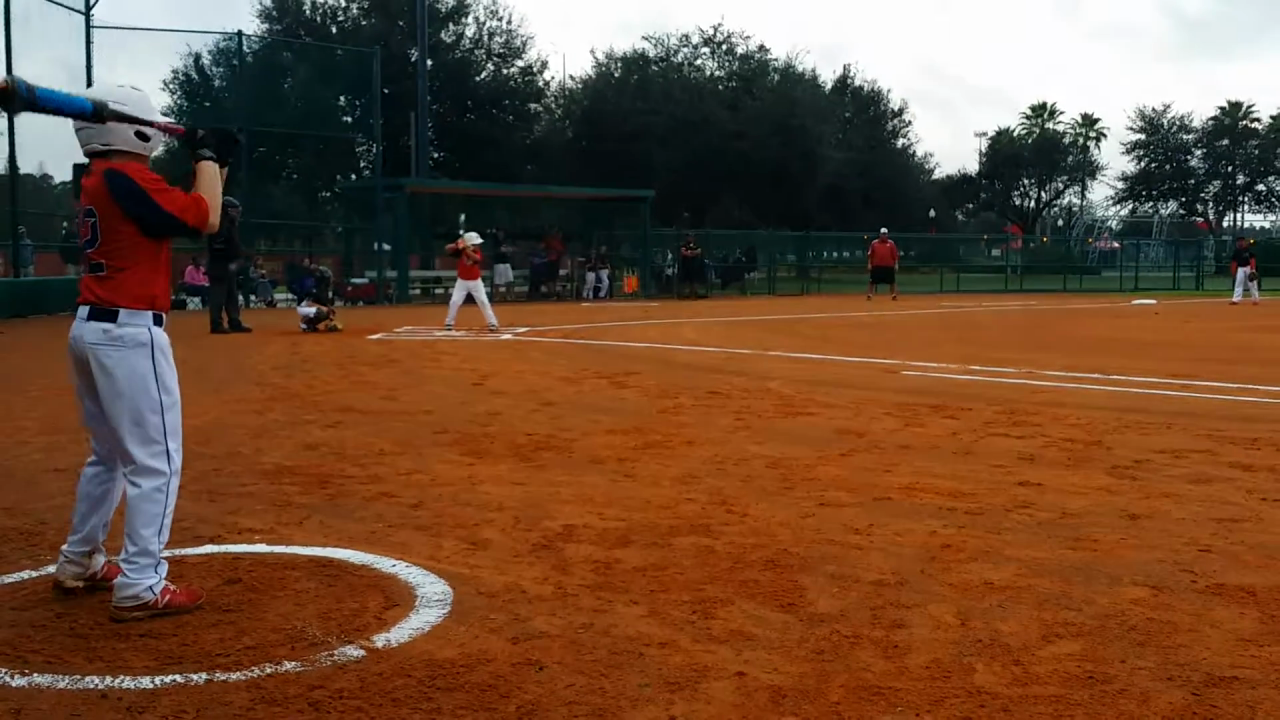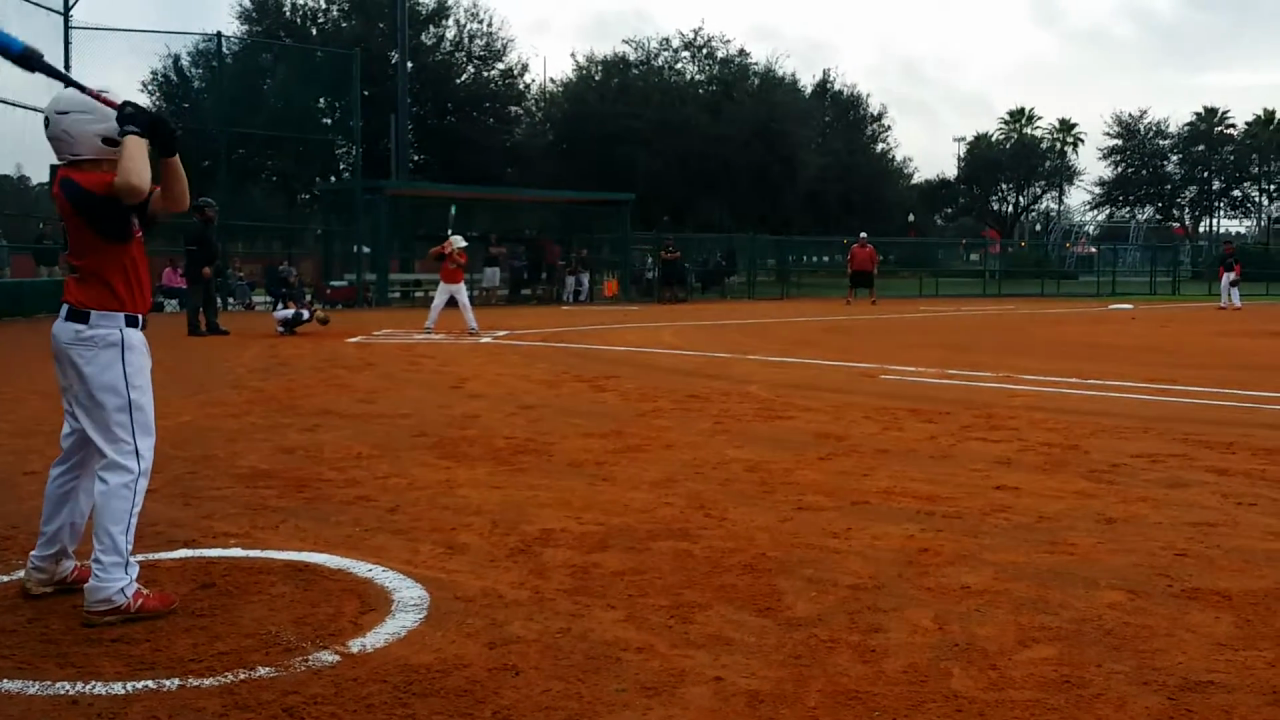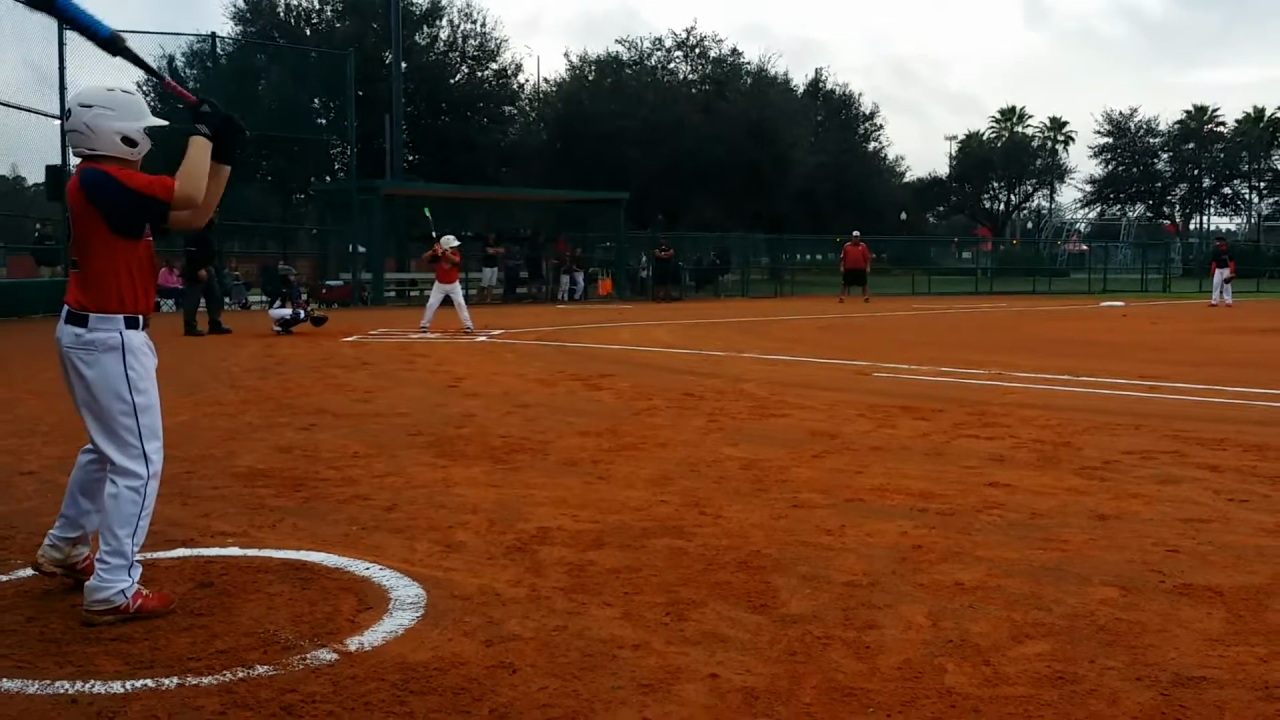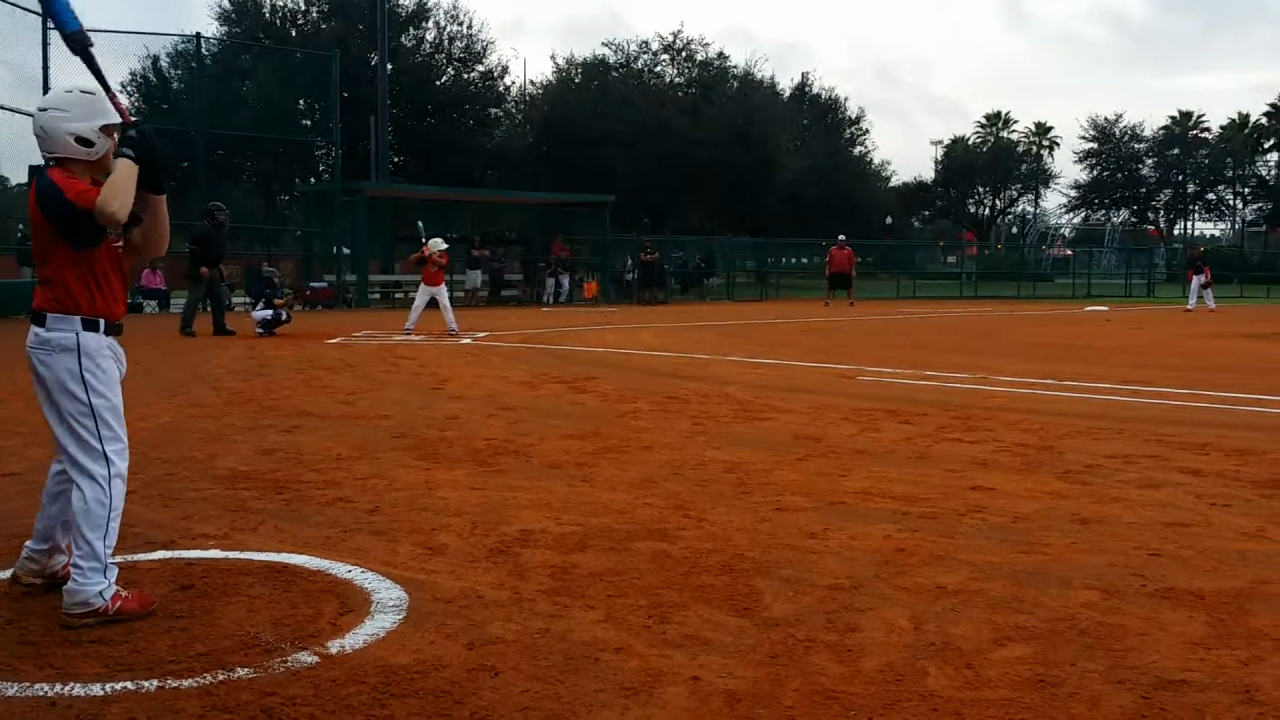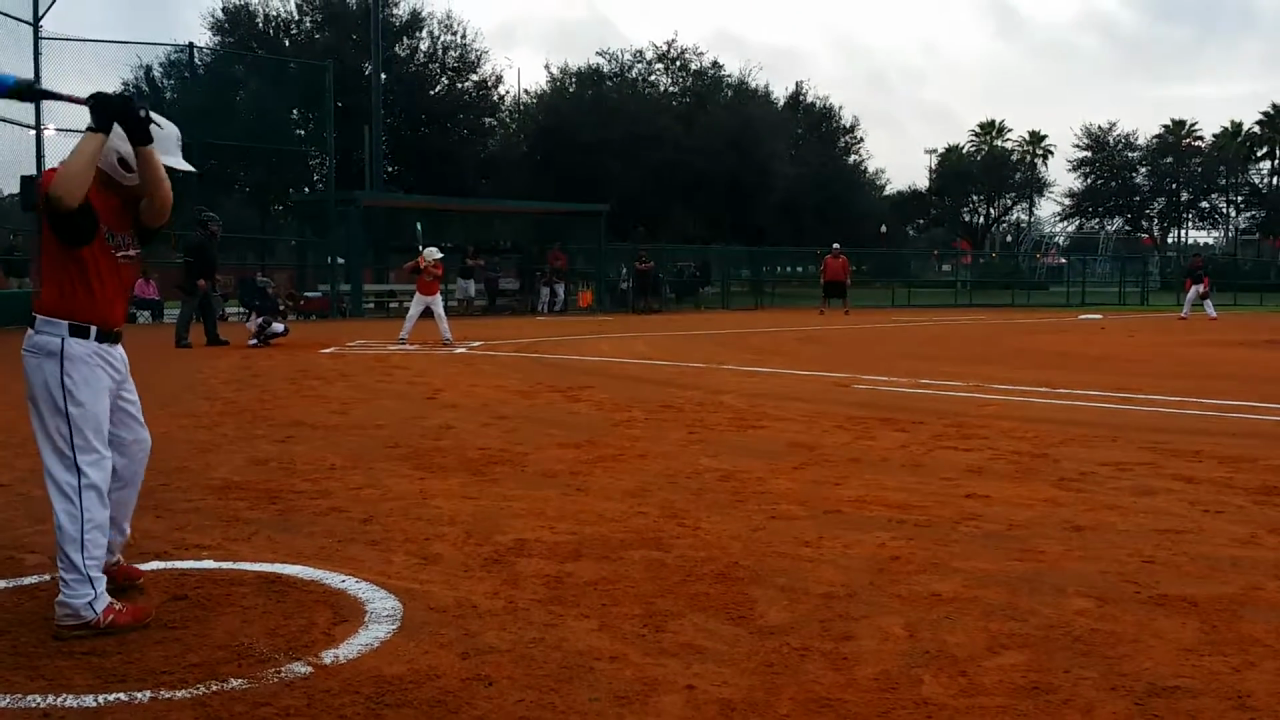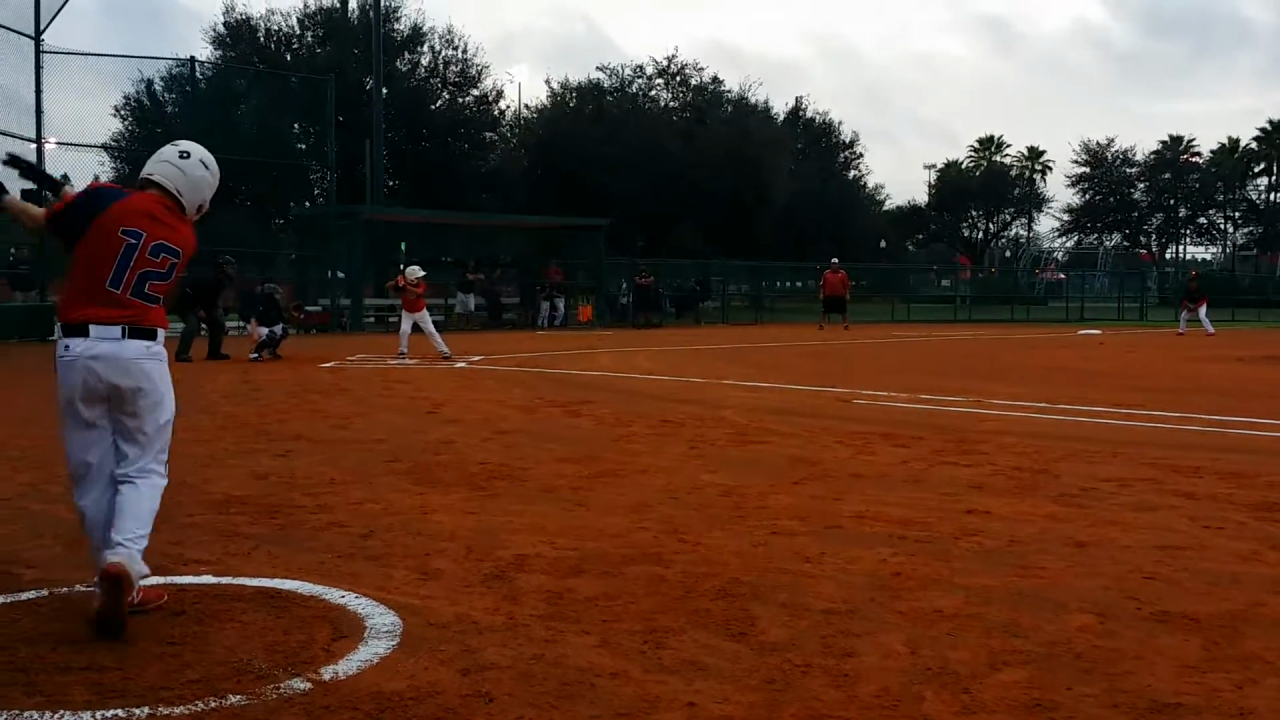
dt=0.7s
person 1, frame 1
left shoulder: (100, 179)
right shoulder: (125, 178)
left elbow: (178, 208)
right elbow: (205, 219)
left wrist: (216, 161)
right wrist: (205, 156)
left hip: (90, 327)
right hip: (129, 333)
left knee: (109, 453)
right knee: (155, 460)
left ankle: (79, 562)
right ankle: (139, 587)
person 1, frame 2
left shoulder: (99, 182)
right shoulder: (80, 185)
left elbow: (176, 202)
right elbow: (137, 188)
left wrist: (165, 146)
right wrist: (133, 130)
left hip: (84, 330)
right hip: (107, 335)
left knee: (80, 451)
right knee: (126, 457)
left ankle: (48, 565)
right ankle: (111, 590)
person 1, frame 3
left shoulder: (113, 183)
right shoulder: (100, 180)
left elbow: (196, 215)
right elbow: (189, 195)
left wrist: (223, 152)
right wrist: (202, 130)
left hip: (91, 330)
right hip: (109, 336)
left knee: (107, 448)
right knee: (137, 461)
left ankle: (64, 547)
right ankle: (111, 591)
person 1, frame 4
left shoulder: (95, 187)
right shoulder: (56, 184)
left elbow: (153, 245)
right elbow: (113, 216)
left wrist: (151, 182)
right wrist: (126, 157)
left hip: (94, 340)
right hip: (72, 341)
left knee: (80, 456)
right knee: (103, 463)
left ankle: (43, 558)
right ankle: (89, 593)
person 1, frame 5
left shoulder: (129, 198)
right shoulder: (63, 181)
left elbow: (162, 207)
right elbow: (67, 195)
left wrist: (141, 141)
right wrist: (97, 130)
left hip: (106, 346)
right hip: (66, 348)
left knee: (130, 450)
right knee: (83, 471)
left ankle: (103, 553)
right ankle: (82, 604)
person 1, frame 6
left shoulder: (106, 201)
right shoulder: (186, 238)
left elbow: (42, 222)
right wrist: (66, 192)
left hip: (79, 350)
right hip: (140, 354)
left knee: (93, 475)
right knee: (142, 470)
left ankle: (120, 591)
right ankle: (122, 560)
